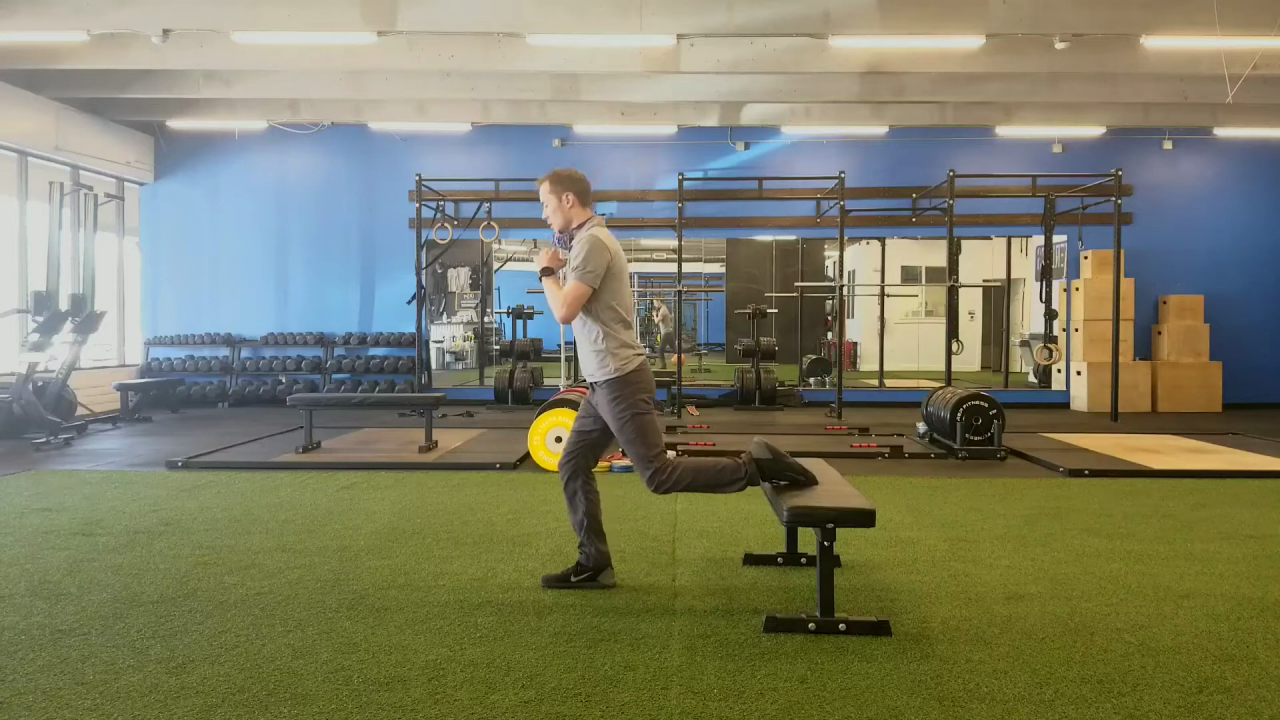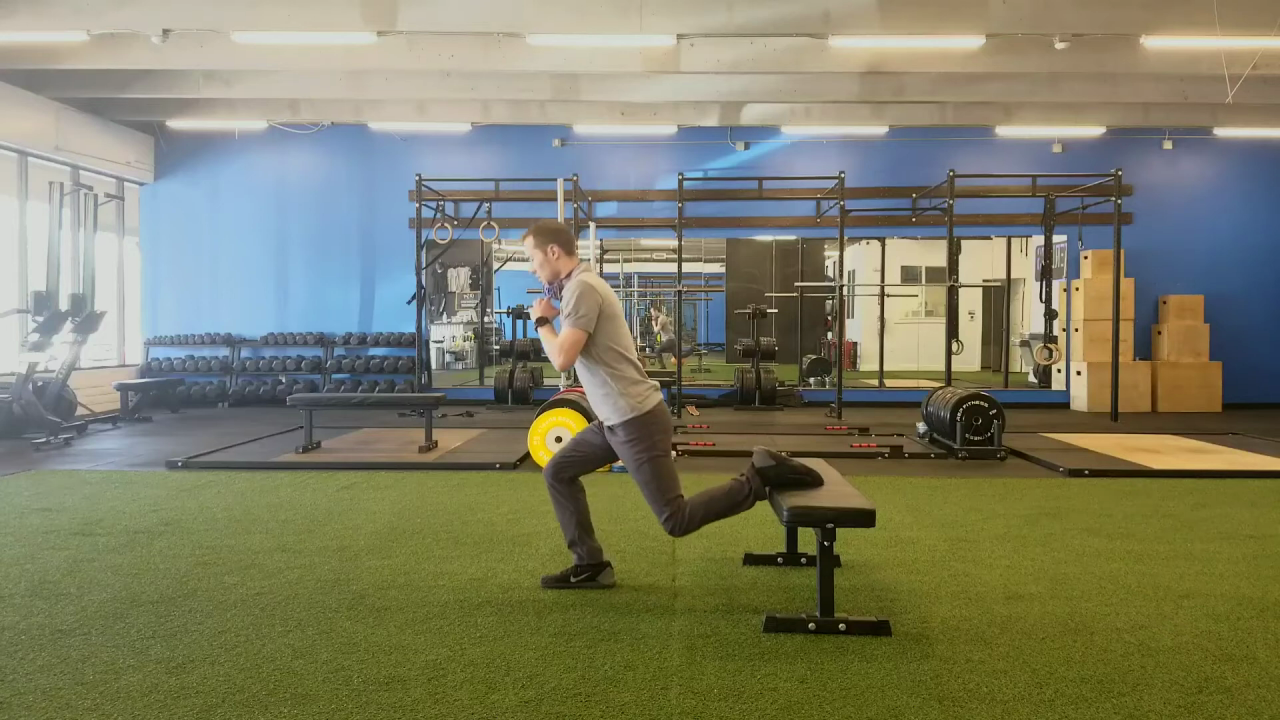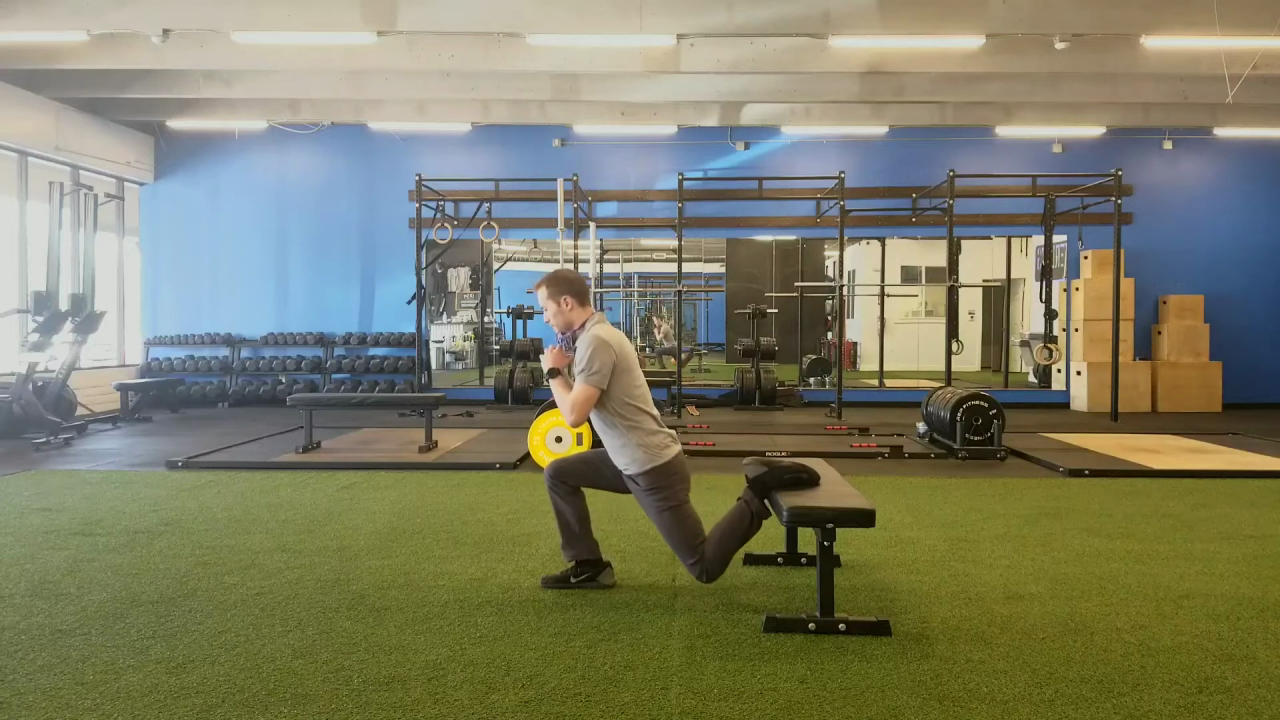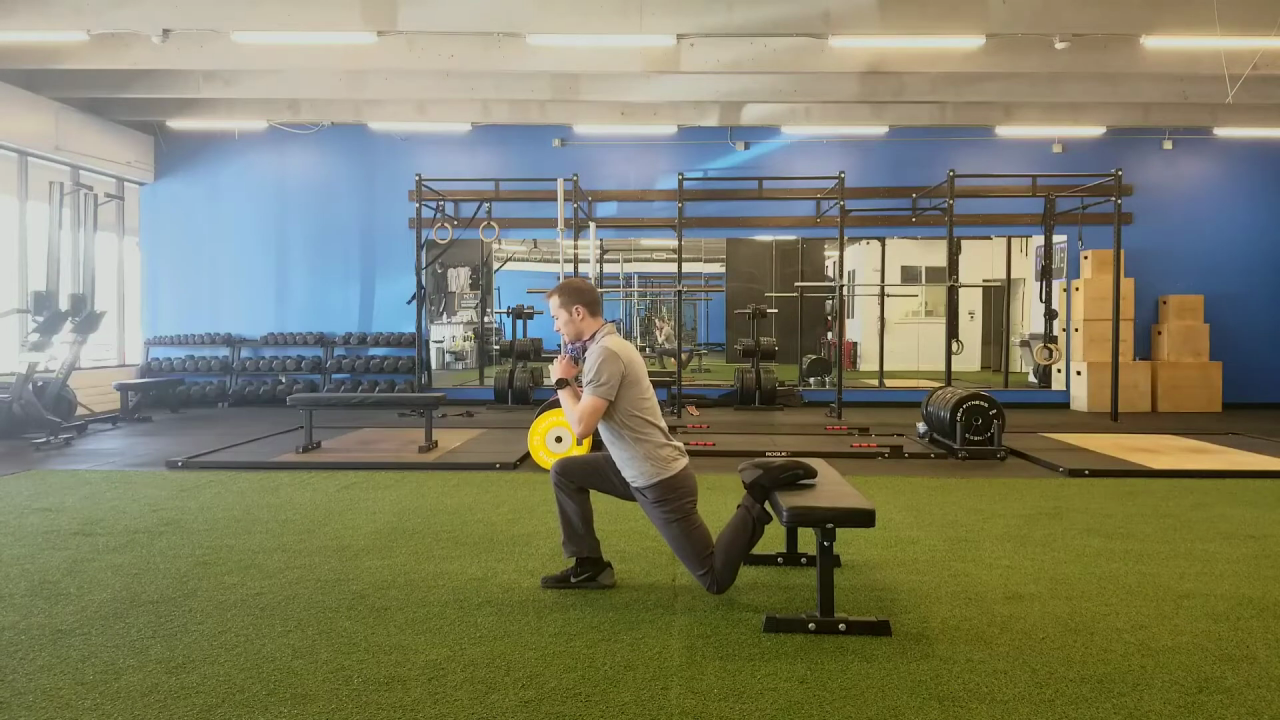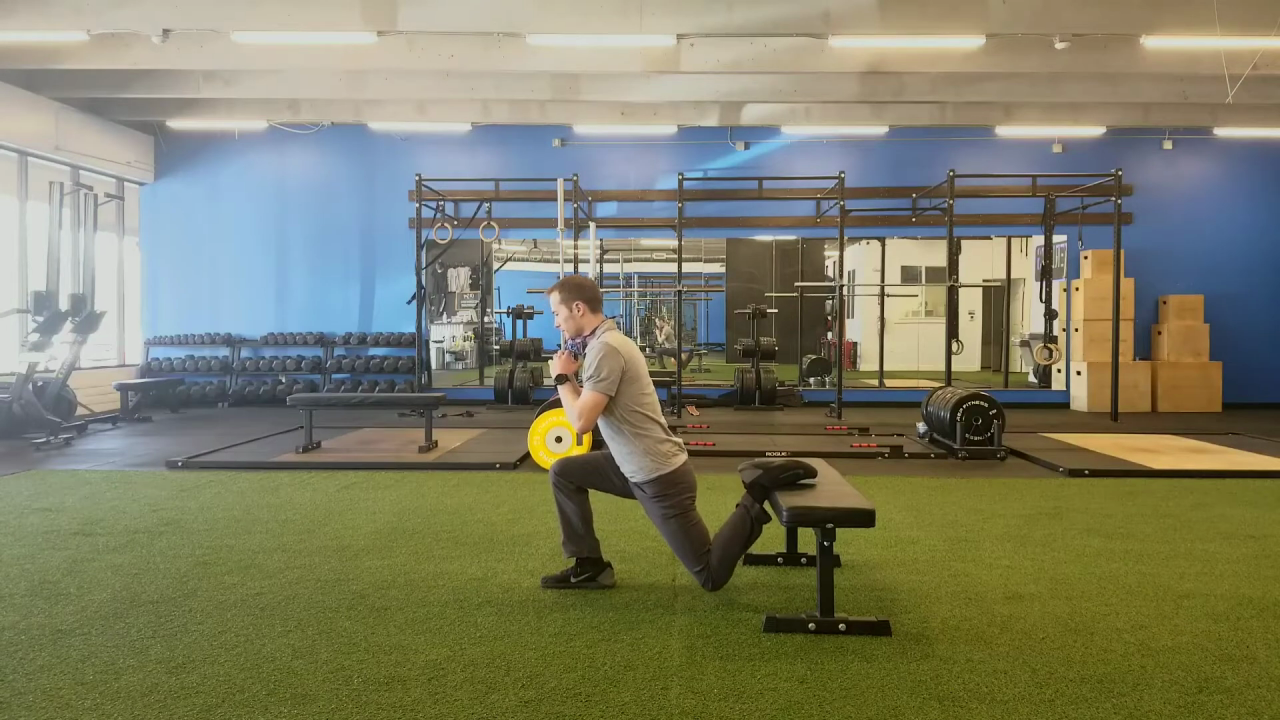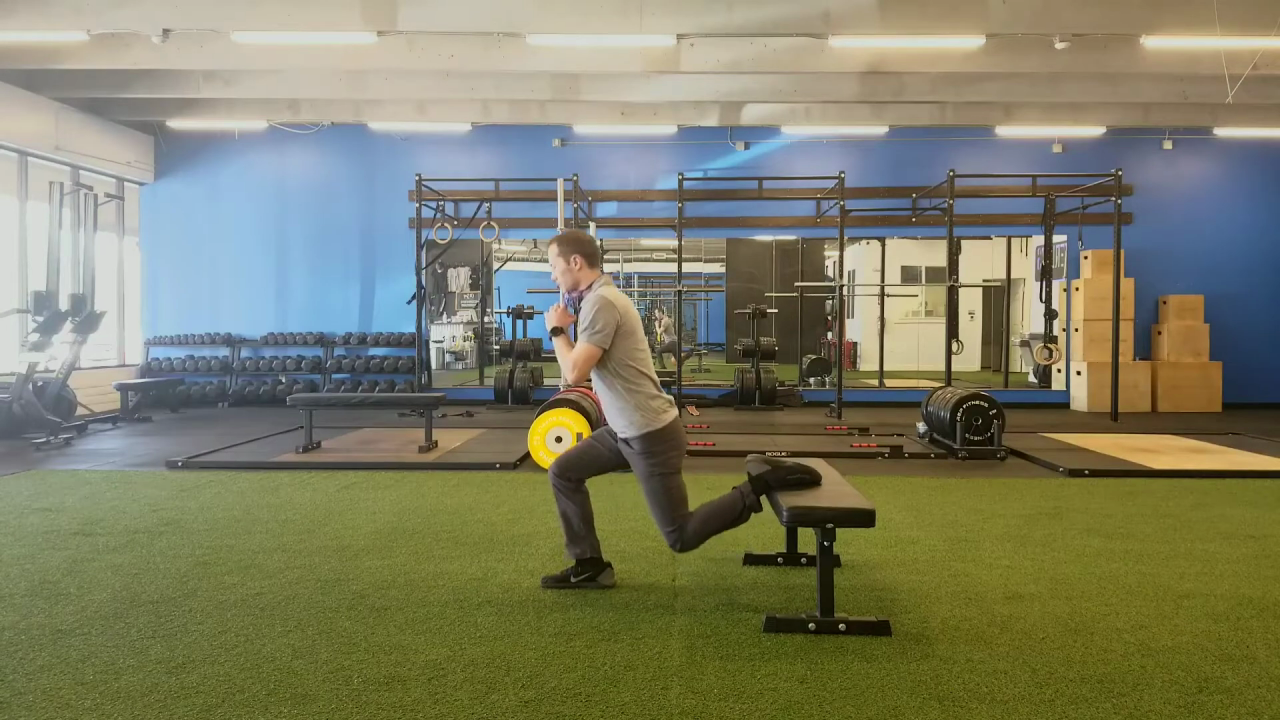
dt=0.4s
person 1, frame 1
left shoulder: (591, 242)
right shoulder: (590, 240)
left elbow: (565, 311)
right elbow: (576, 311)
left wrist: (546, 272)
right wrist: (559, 273)
left hip: (619, 381)
right hip: (604, 381)
left knee: (659, 474)
right knee: (572, 467)
left ankle: (755, 465)
right ankle: (593, 564)
person 1, frame 2
left shoulder: (581, 288)
right shoulder: (581, 285)
left elbow: (563, 359)
right elbow: (571, 355)
left wrist: (542, 321)
right wrist: (554, 320)
left hip: (636, 420)
right hip: (617, 418)
left knee: (676, 518)
right knee: (558, 472)
left ankle: (759, 476)
right ankle: (591, 565)
person 1, frame 3
left shoulder: (595, 341)
right shoulder: (597, 333)
left elbow: (575, 415)
right elbow: (583, 402)
left wrist: (554, 372)
right wrist: (564, 372)
left hip: (653, 469)
right hip: (635, 461)
left knee: (705, 566)
right knee: (558, 474)
left ankle: (758, 493)
right ankle: (588, 565)
person 1, frame 4
left shoulder: (604, 353)
right shoulder: (609, 344)
left elbow: (582, 426)
right elbow: (590, 411)
left wrist: (562, 383)
right wrist: (571, 385)
left hip: (660, 481)
right hip: (643, 471)
left knee: (715, 577)
right knee: (565, 472)
left ankle: (759, 495)
right ankle: (590, 565)
person 1, frame 5
left shoulder: (605, 349)
right shoulder: (608, 341)
left elbow: (582, 422)
right elbow: (590, 408)
left wrist: (562, 378)
right wrist: (570, 380)
left hip: (660, 477)
right hip: (641, 468)
left knee: (711, 574)
right knee: (564, 473)
left ankle: (759, 494)
right ankle: (590, 565)
person 1, frame 6
left shoulder: (600, 302)
right shoulder: (601, 298)
left elbow: (575, 373)
right elbow: (582, 367)
left wrist: (557, 330)
right wrist: (566, 331)
left hip: (651, 434)
right hip: (630, 430)
left knee: (681, 536)
right knee: (563, 472)
left ankle: (760, 484)
right ankle: (590, 565)
